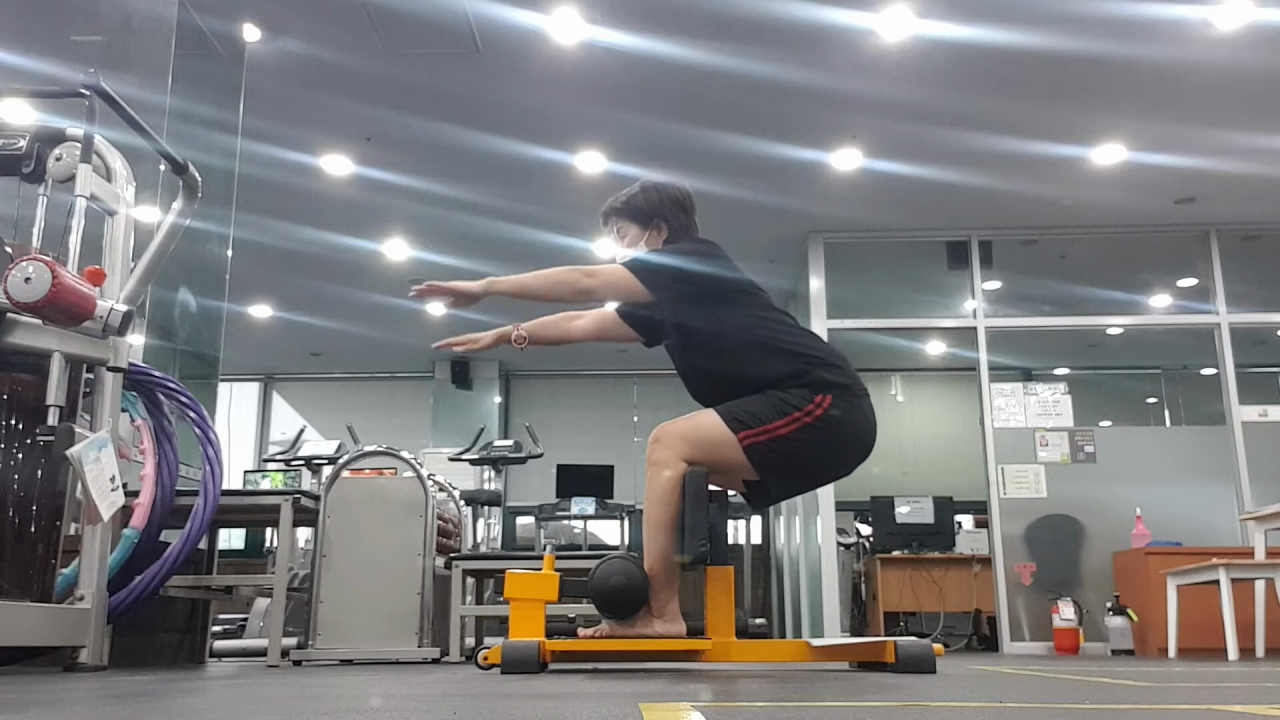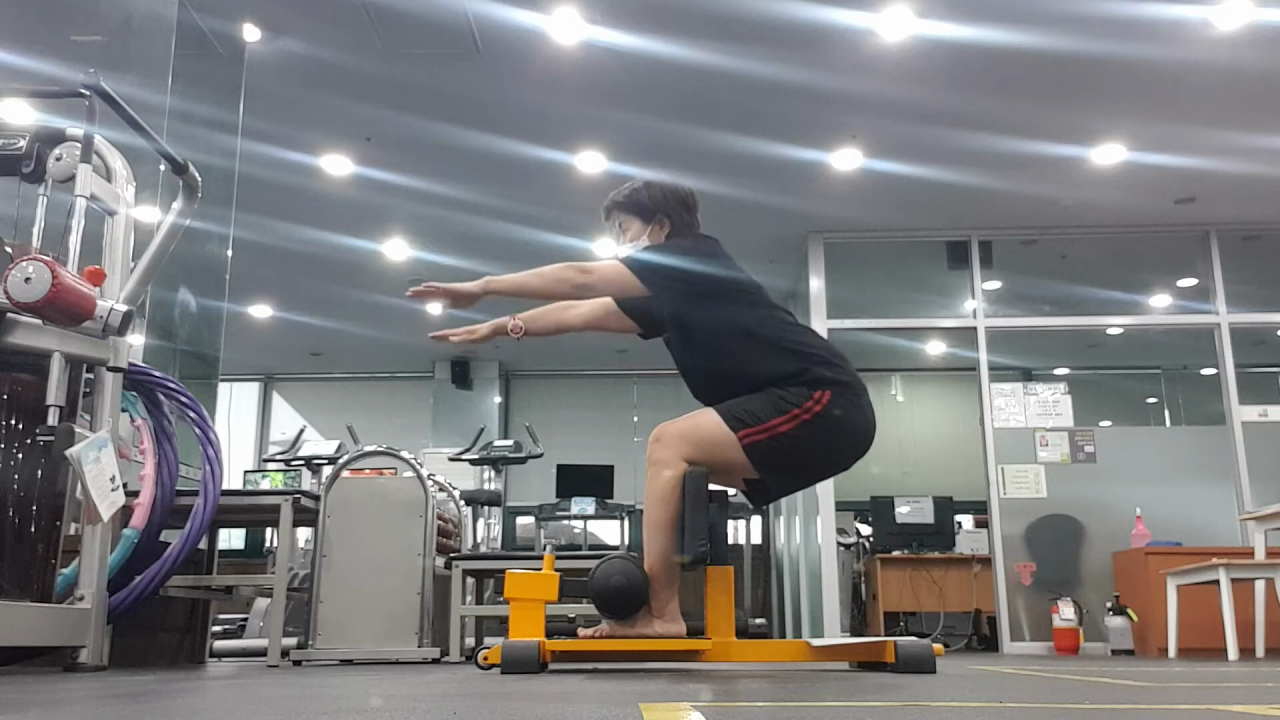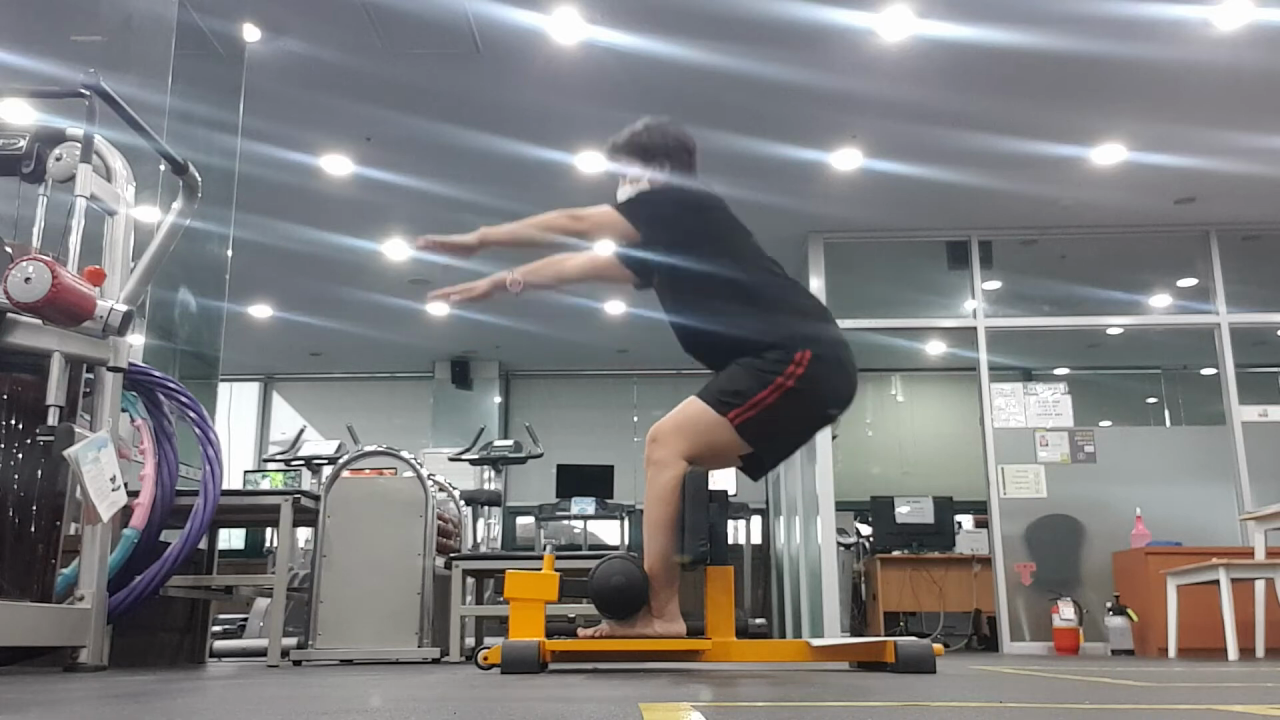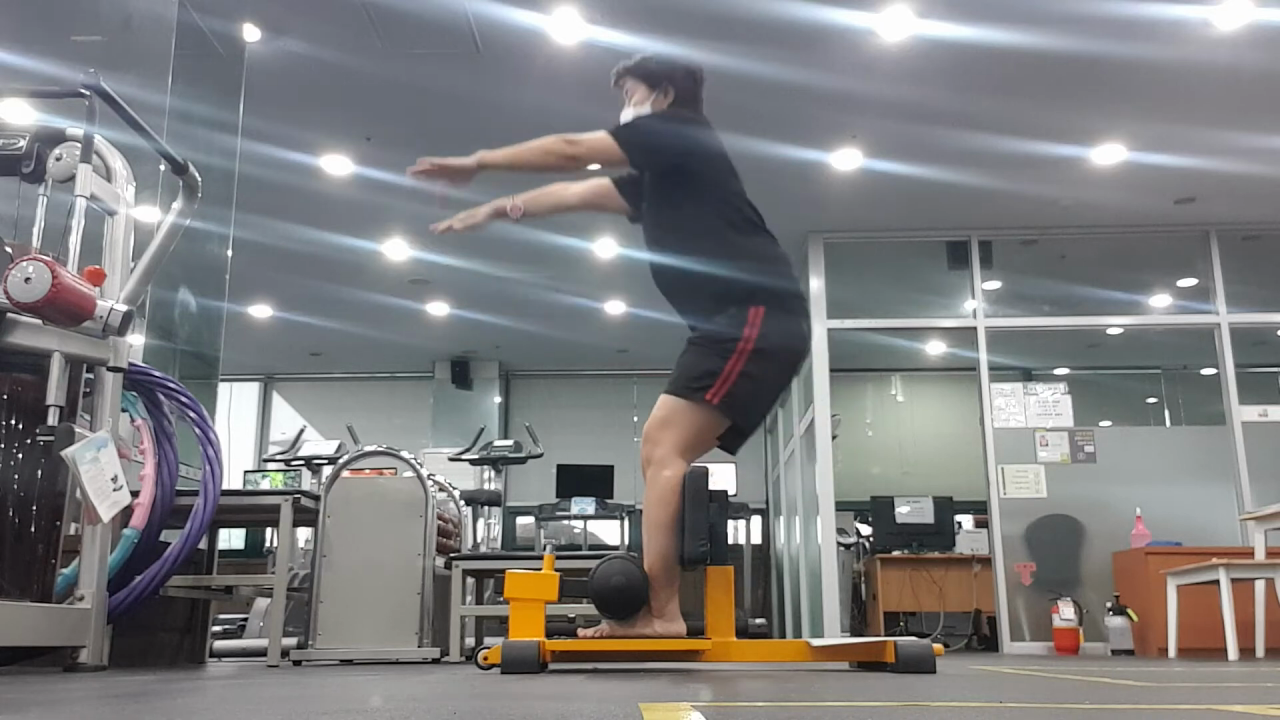
dt=0.3s
person 1, frame 1
left shoulder: (697, 263)
right shoulder: (668, 305)
left elbow: (585, 284)
right elbow: (583, 324)
left wrist: (485, 287)
right wrist: (504, 335)
left hip: (827, 409)
right hip: (825, 420)
left knee: (668, 445)
right knee: (683, 482)
left ankle: (658, 613)
right ankle: (685, 613)
person 1, frame 2
left shoulder: (694, 258)
right shoulder: (667, 297)
left elbow: (582, 281)
right elbow: (581, 314)
left wrist: (482, 287)
right wrist: (498, 327)
left hip: (824, 406)
right hip: (824, 416)
left knee: (668, 444)
right knee: (679, 481)
left ankle: (658, 613)
right ankle: (665, 609)
person 1, frame 3
left shoulder: (686, 201)
right shoulder: (666, 242)
left elbow: (577, 225)
right elbow: (581, 264)
left wrist: (479, 238)
right wrist: (498, 282)
left hip: (801, 360)
right hip: (796, 365)
left knee: (667, 442)
right knee: (674, 456)
left ankle: (658, 614)
right ankle: (665, 611)
person 1, frame 4
left shoulder: (681, 132)
right shoulder: (657, 178)
left elbow: (571, 152)
right elbow: (577, 194)
left wrist: (474, 162)
right wrist: (496, 209)
left hip: (755, 315)
right hip: (743, 322)
left knee: (663, 444)
right knee: (662, 452)
left ankle: (658, 612)
right ankle: (661, 608)
